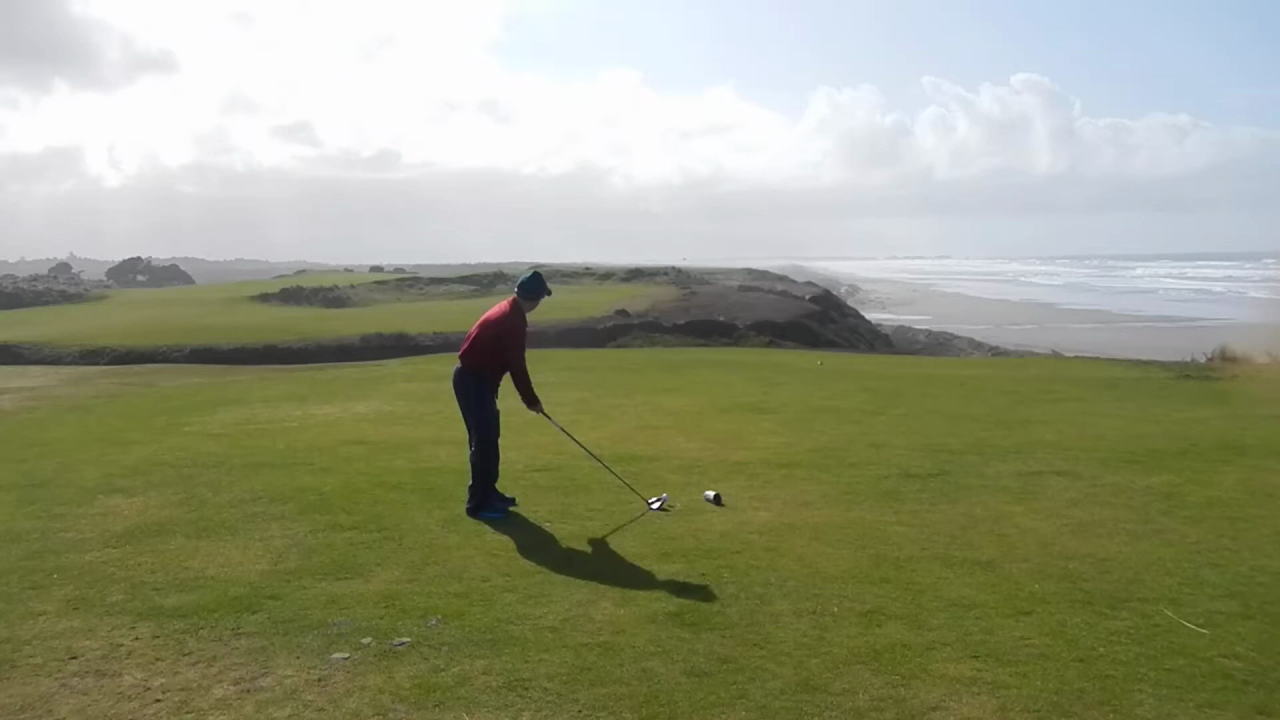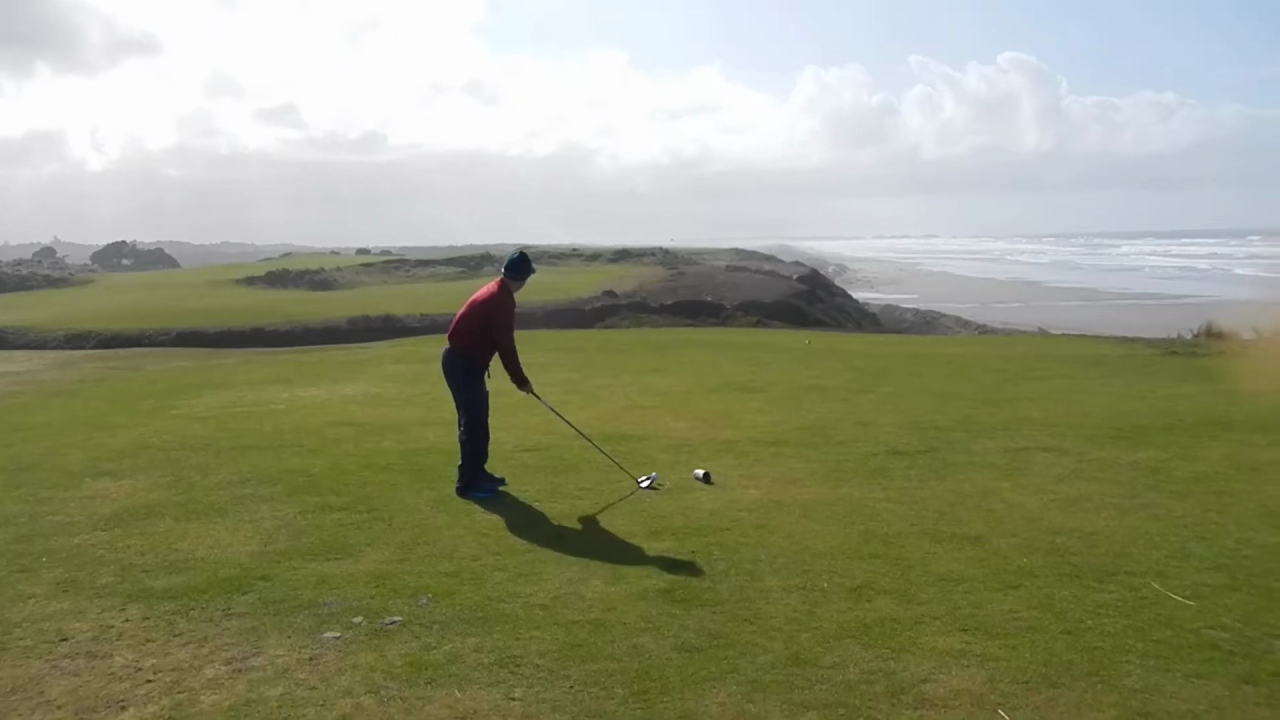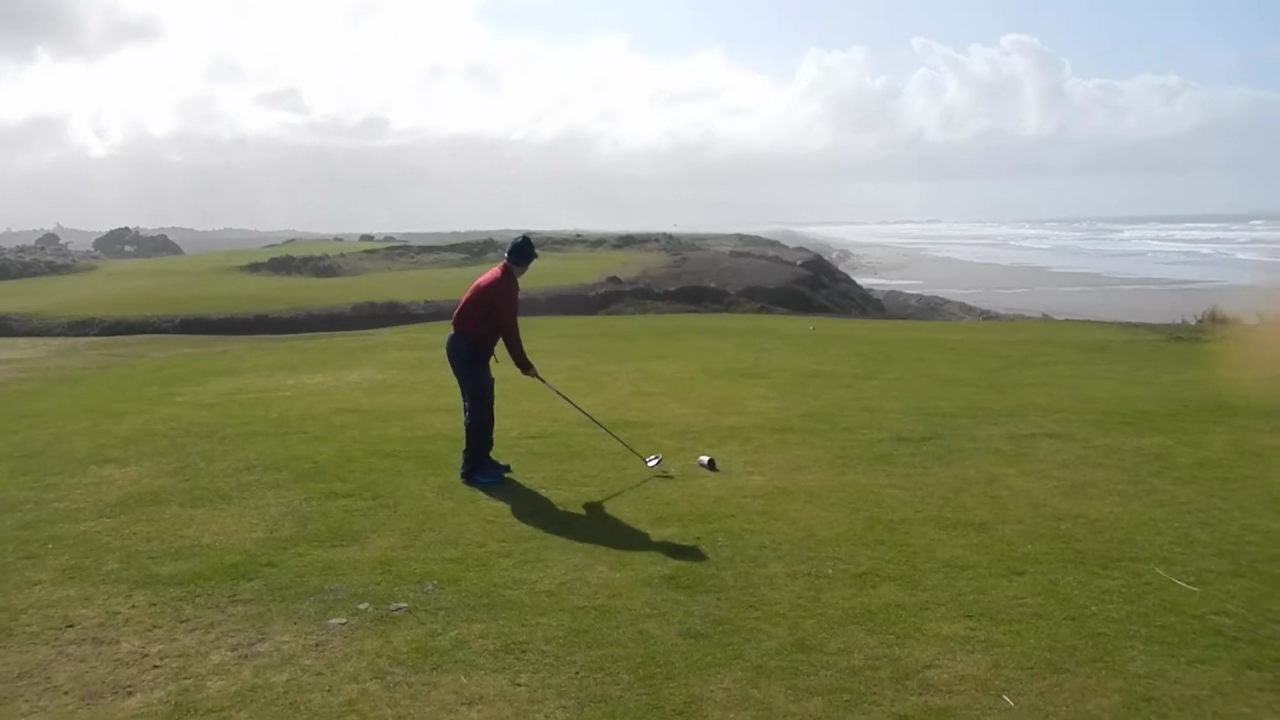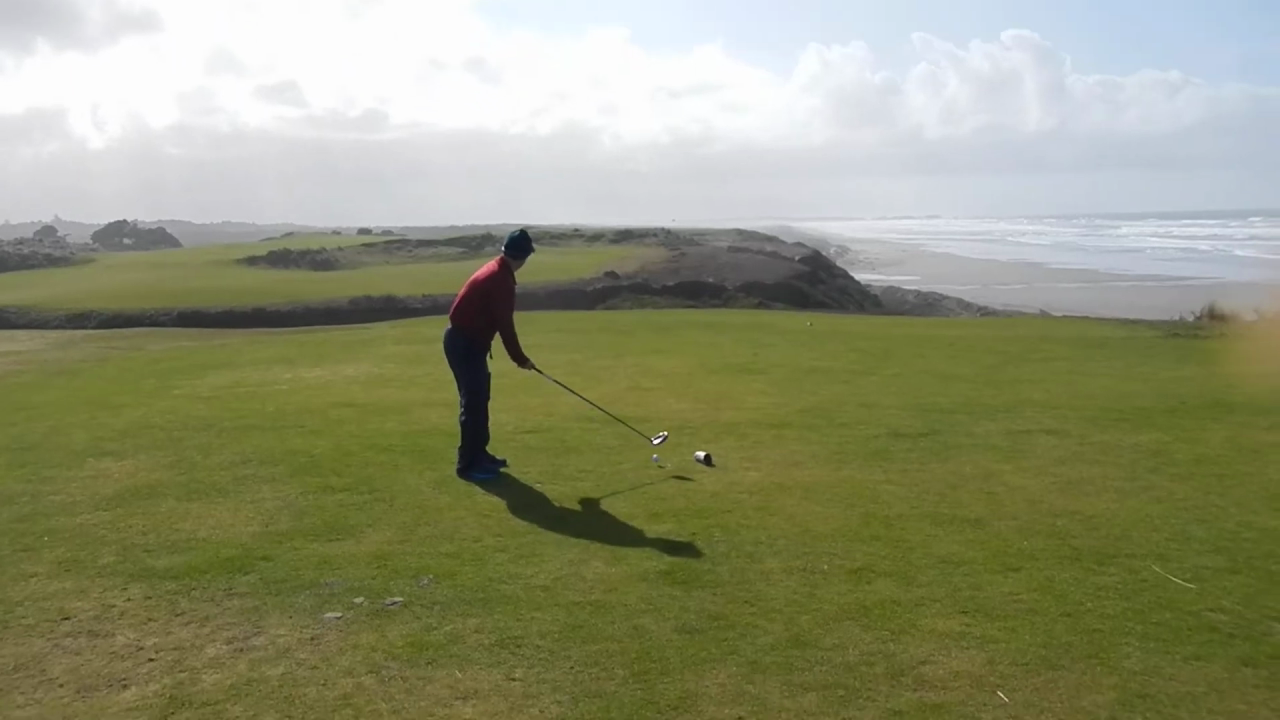
dt=0.2s
person 1, frame 1
left shoulder: (507, 311)
right shoulder: (512, 320)
left elbow: (511, 362)
right elbow: (517, 366)
left wrist: (529, 398)
right wrist: (532, 400)
left hip: (475, 377)
right hip: (473, 380)
left knee: (488, 438)
right knee: (484, 440)
left ankle: (488, 493)
right ankle: (477, 503)
person 1, frame 2
left shoulder: (495, 292)
right shoulder: (501, 300)
left elbow: (501, 342)
right elbow: (506, 346)
left wrist: (517, 378)
right wrist: (521, 380)
left hip: (465, 358)
right hip: (462, 361)
left knee: (478, 418)
right knee: (473, 421)
left ankle: (478, 472)
right ankle: (467, 482)
person 1, frame 3
left shoulder: (499, 277)
right shoulder: (504, 285)
left elbow: (502, 326)
right elbow: (509, 331)
left wrist: (522, 362)
right wrist: (524, 364)
left hip: (470, 344)
right hip: (467, 347)
left knee: (483, 403)
right knee: (478, 406)
left ankle: (482, 459)
right ankle: (472, 468)
person 1, frame 4
left shoulder: (494, 270)
right shoulder: (501, 279)
left elbow: (498, 321)
right elbow: (505, 325)
left wrist: (517, 356)
right wrist: (520, 358)
left hip: (465, 339)
right hip: (465, 342)
left knee: (479, 398)
right knee: (474, 402)
left ankle: (479, 454)
right ankle: (468, 463)
